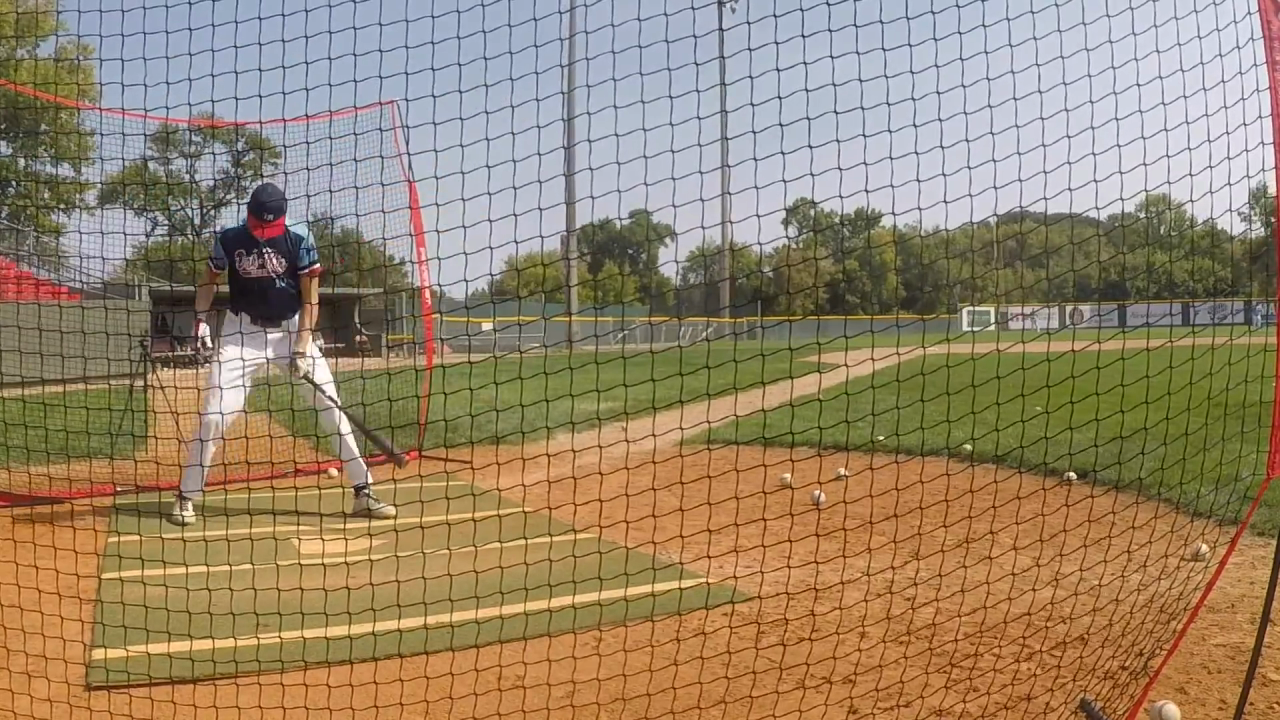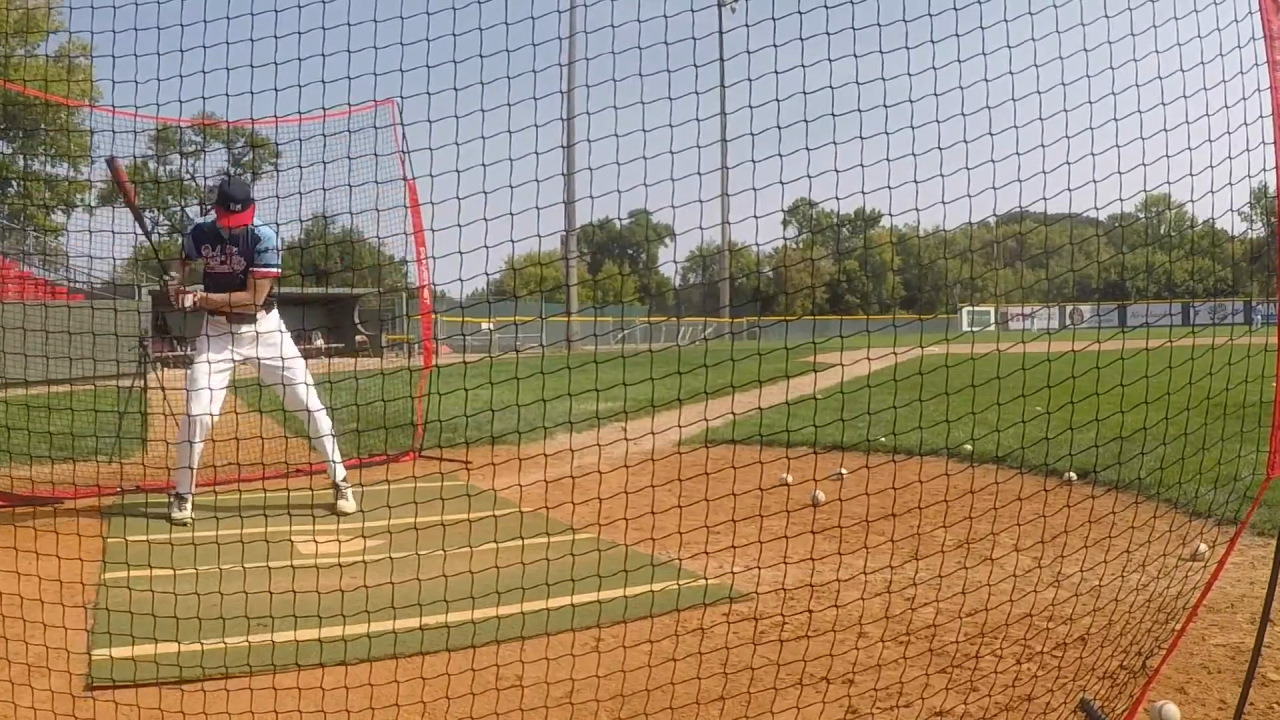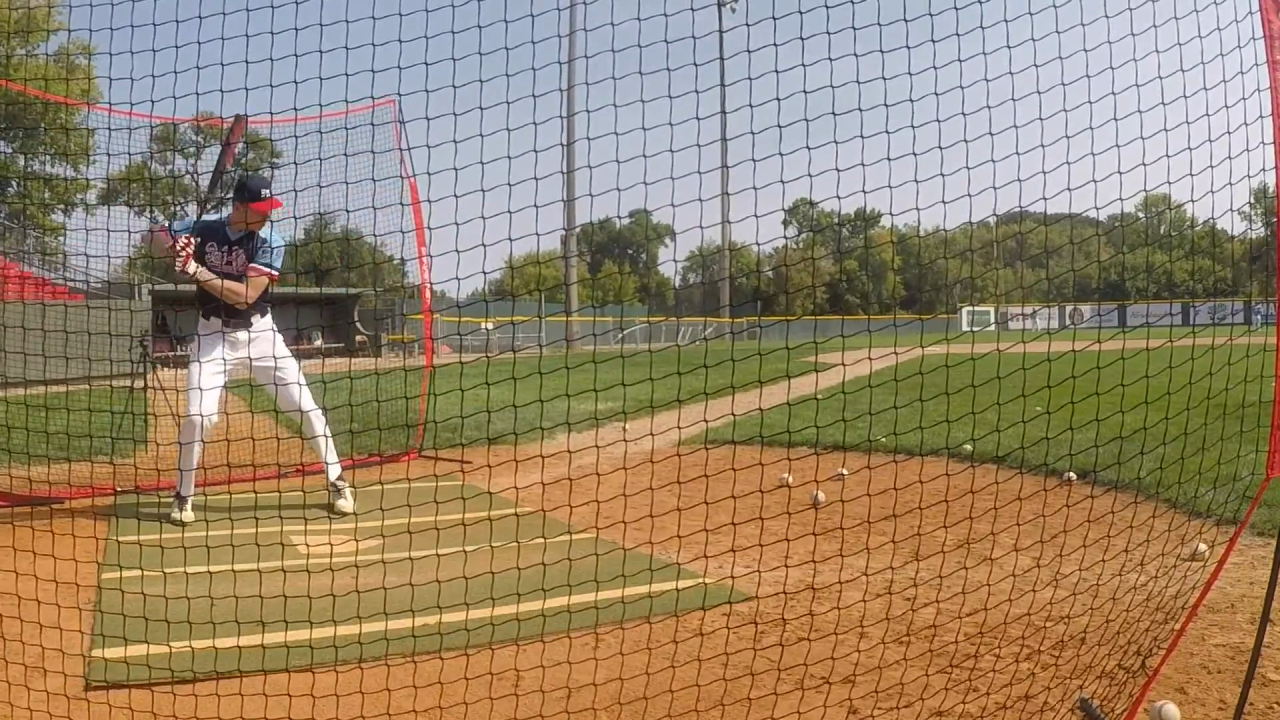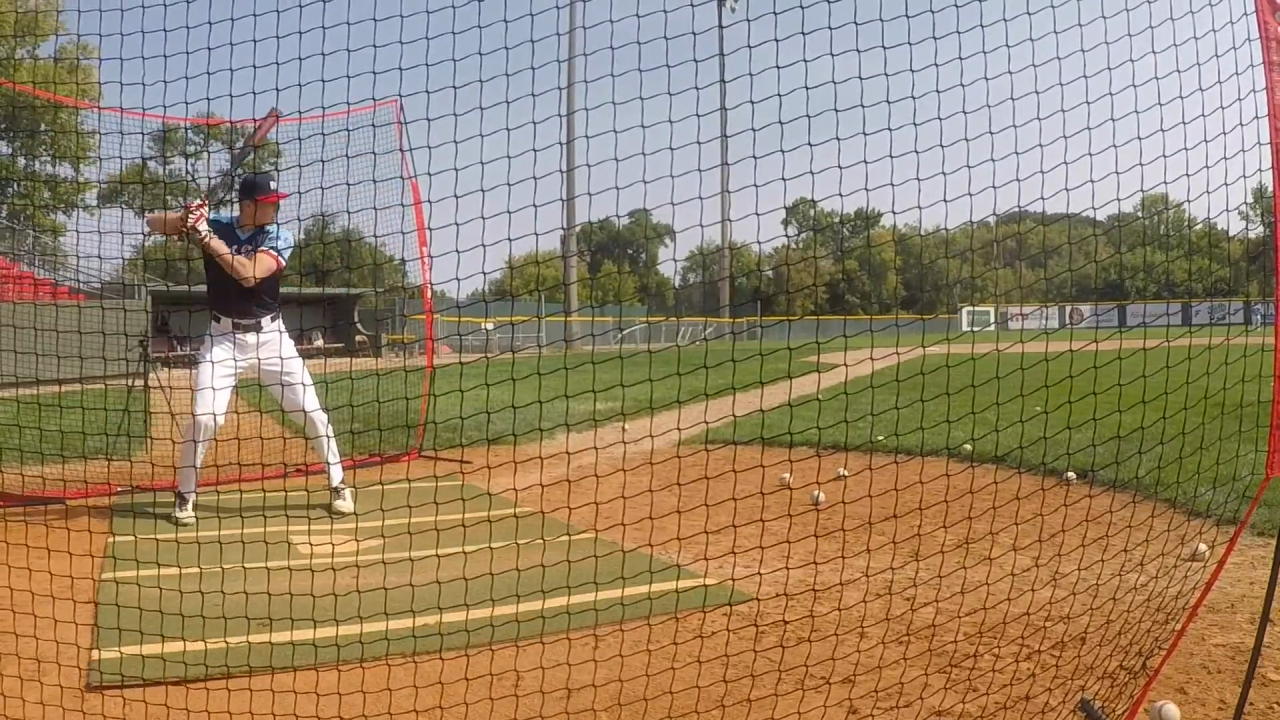
dt=0.5s
person 1, frame 1
left shoulder: (299, 238)
right shoulder: (230, 238)
left elbow: (310, 297)
right elbow: (209, 280)
left wrist: (302, 345)
right wrist: (201, 318)
left hip: (290, 329)
right hip: (242, 330)
left knee: (331, 406)
right knee: (215, 414)
left ankle: (362, 492)
right ankle: (187, 495)
person 1, frame 2
left shoulder: (265, 238)
right shoulder: (201, 232)
left elbow: (254, 298)
right elbow: (181, 261)
left wrist: (196, 298)
right wrist: (176, 281)
left hip: (265, 328)
right hip: (218, 331)
left knee: (310, 406)
right knee: (198, 413)
left ankle: (340, 482)
right ankle: (182, 494)
person 1, frame 3
left shoulder: (270, 243)
right shoulder: (204, 227)
left elbow: (246, 295)
left wrist: (197, 271)
right wrist: (175, 247)
left hip: (259, 331)
right hip: (214, 334)
left knee: (305, 407)
right knee: (199, 415)
left ankle: (337, 482)
right ankle: (183, 495)
person 1, frame 4
left shoulder: (279, 237)
right shoulder: (214, 225)
left elbow: (249, 273)
right elbow: (152, 223)
left wrist: (205, 234)
right wrist: (187, 217)
left hip: (270, 334)
right hip: (223, 335)
left knee: (310, 411)
right knee: (204, 417)
left ankle: (338, 485)
right ankle: (185, 496)
